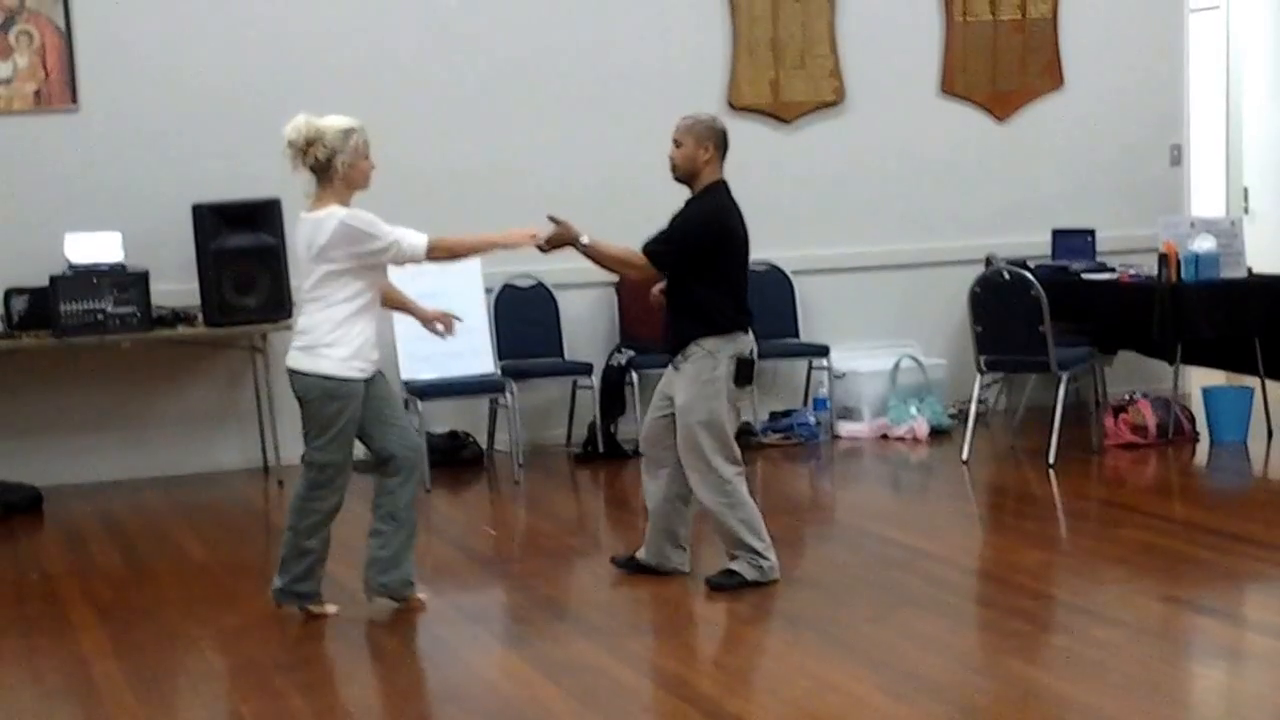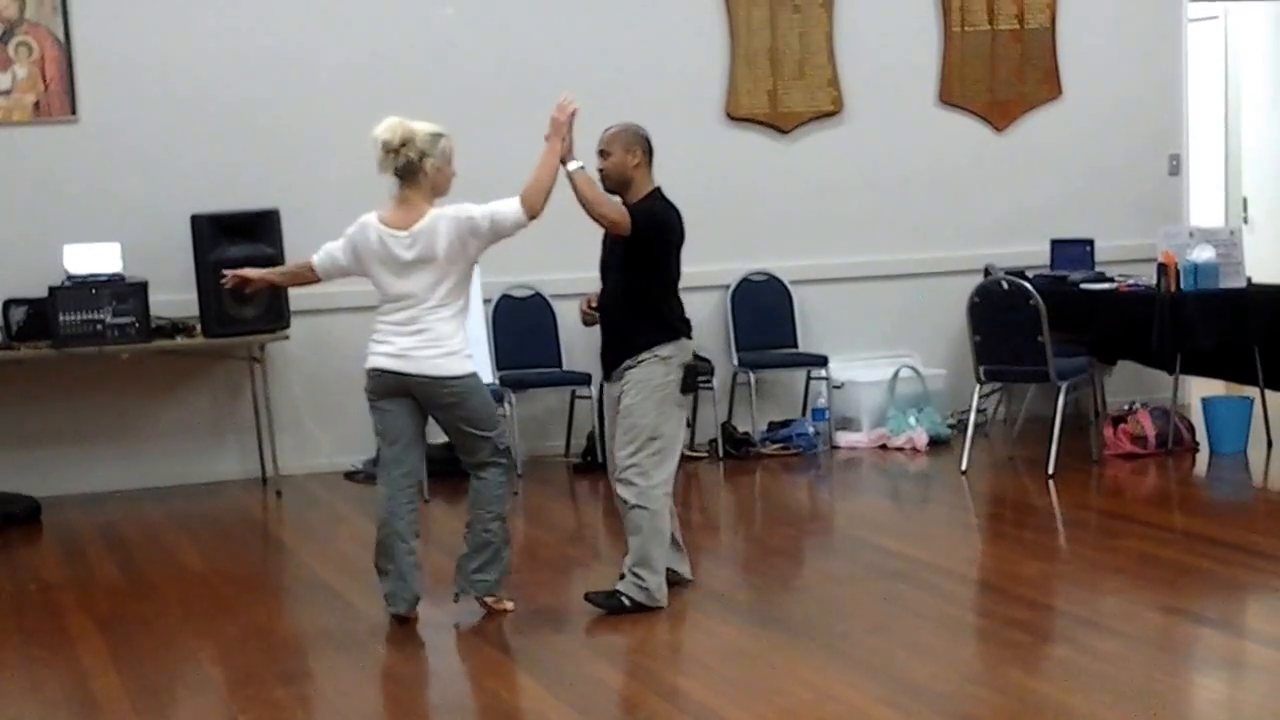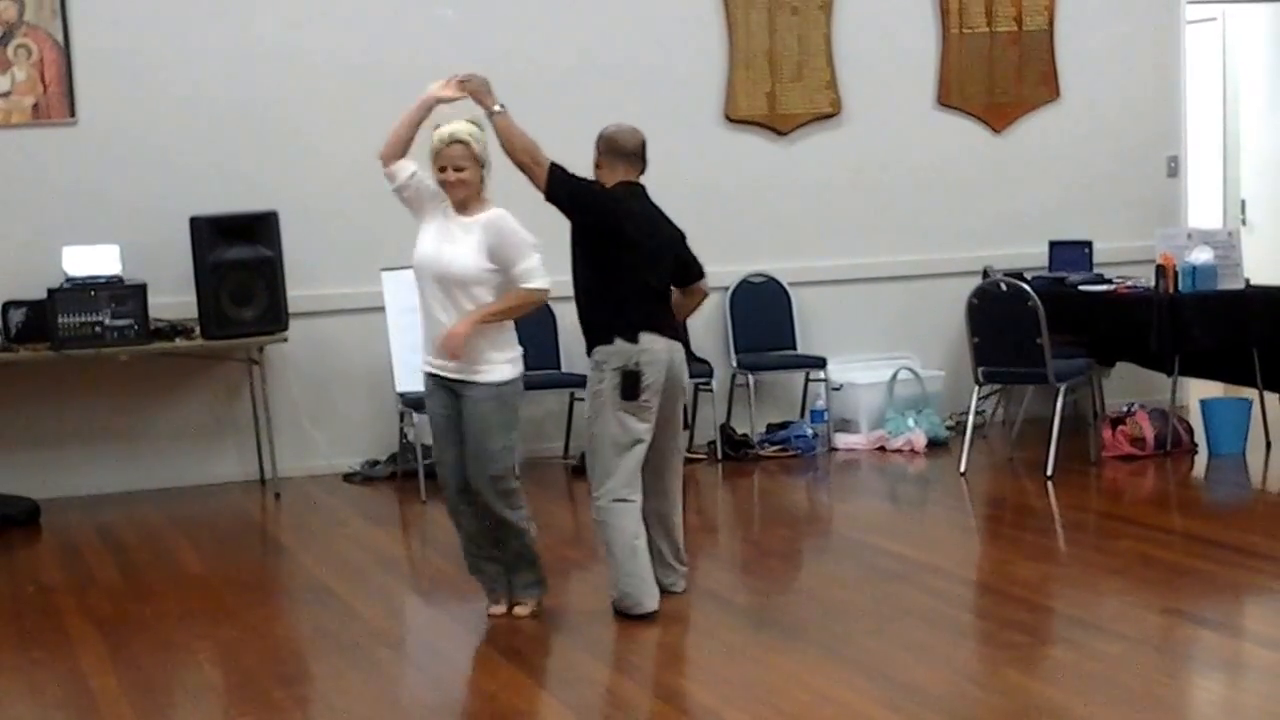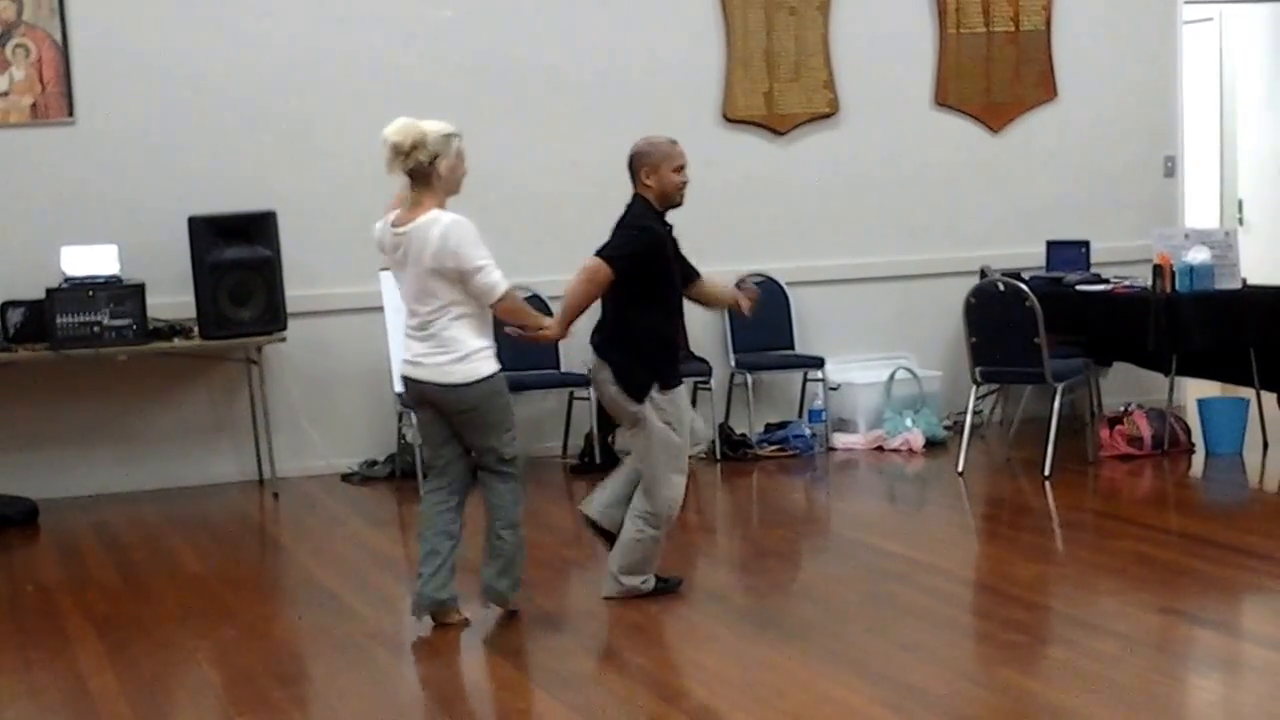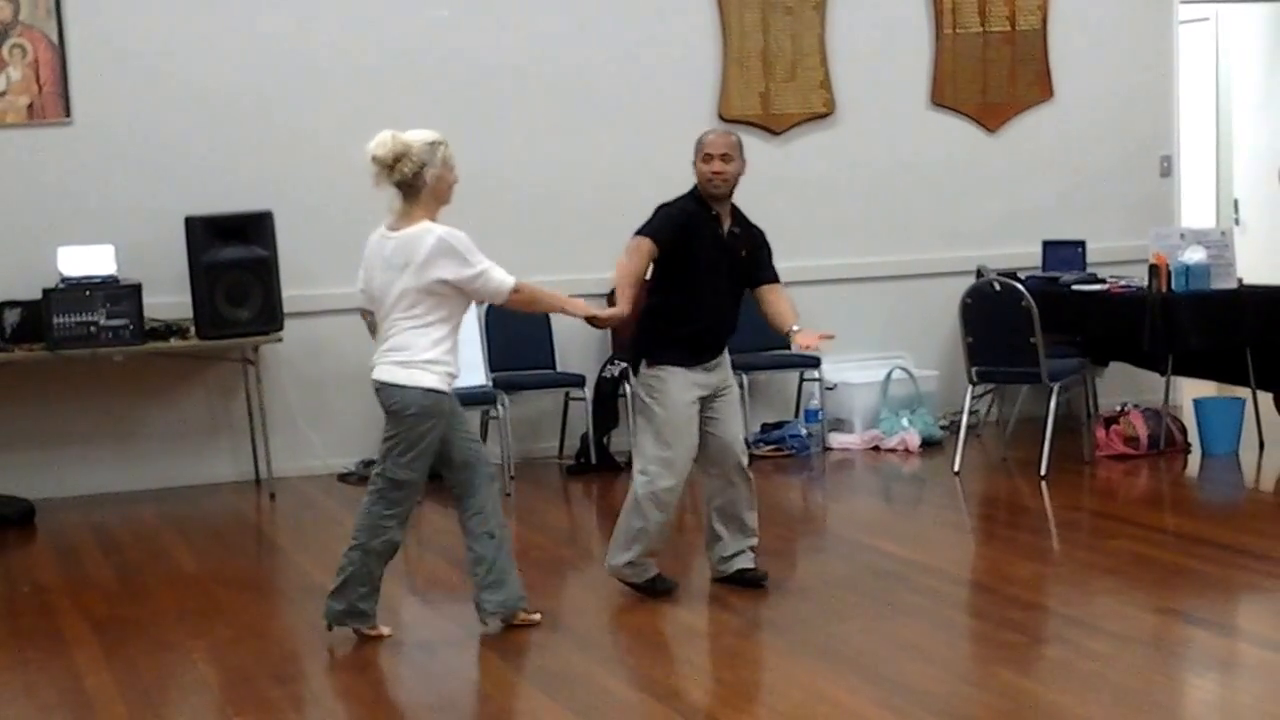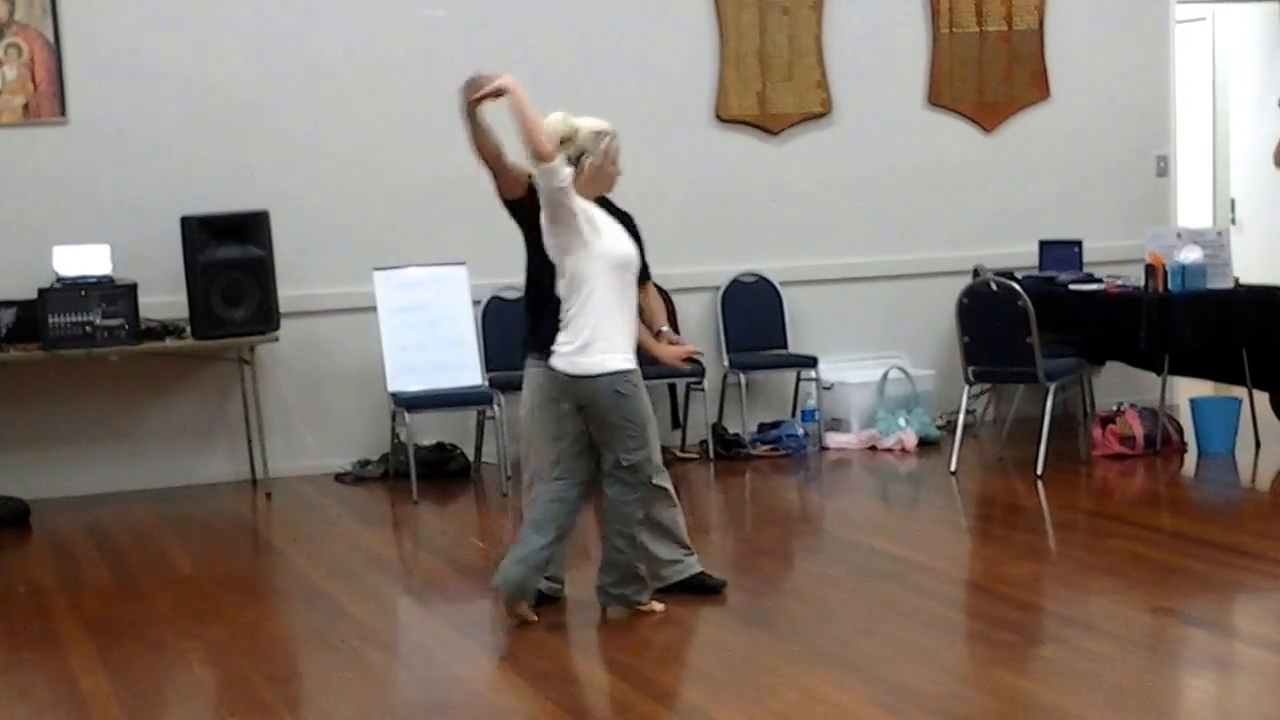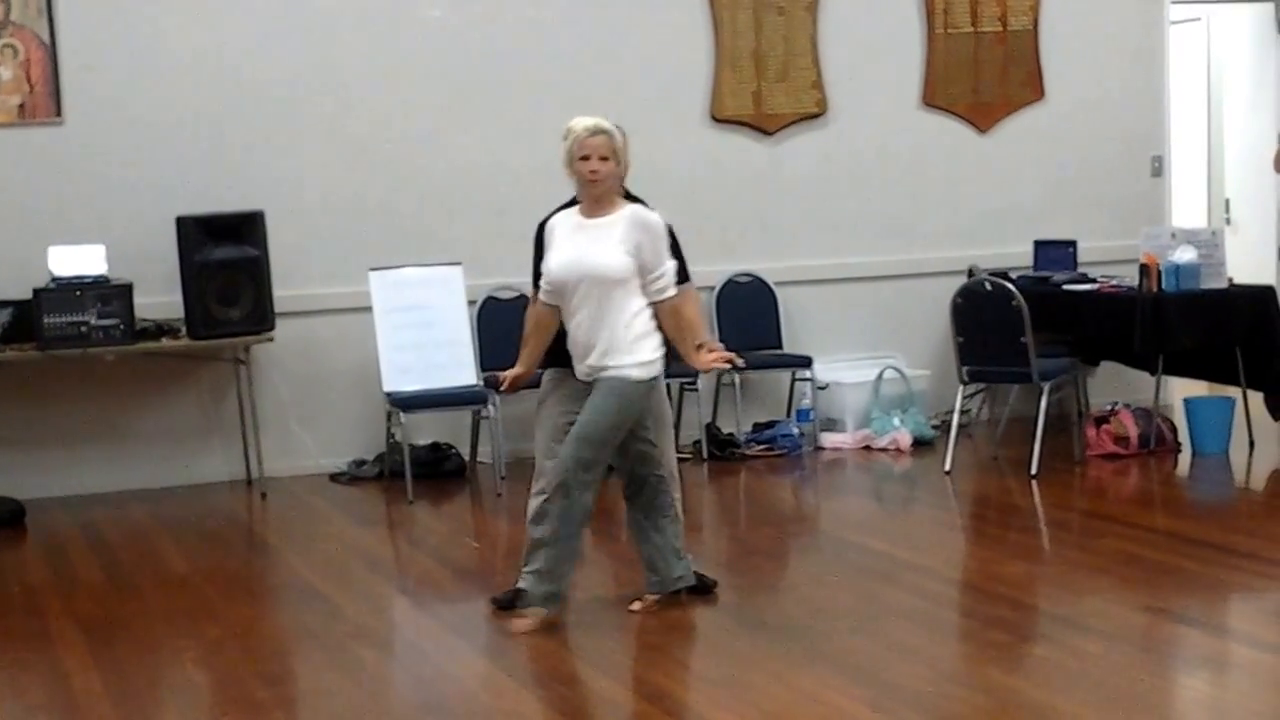
dt=0.7s
person 1, frame 1
left shoulder: (326, 222)
right shoulder: (346, 224)
left elbow: (369, 284)
right elbow: (430, 249)
left wrist: (421, 312)
right wrist: (502, 240)
left hip: (356, 368)
right hip: (327, 371)
left knee: (405, 455)
right knee: (326, 478)
left ankle: (390, 574)
right ankle: (296, 587)
person 1, frame 2
left shoulder: (368, 231)
right shoulder: (456, 224)
left elbow: (314, 268)
right elbow: (530, 206)
left wrist: (264, 276)
right wrist: (556, 141)
left hip: (387, 372)
right hip: (445, 372)
left knee: (397, 480)
right knee: (493, 461)
left ankle: (401, 595)
right ankle: (481, 580)
person 1, frame 3
left shoulder: (500, 224)
right shoulder: (431, 209)
left elbow: (535, 288)
right elbow: (391, 158)
left wrist: (476, 321)
right wrist: (425, 104)
left hip: (490, 373)
right hip: (444, 371)
left knee: (492, 478)
right knee: (460, 479)
left ankle: (526, 577)
right ankle: (500, 578)
person 1, frame 4
left shoulder: (395, 226)
right shoulder: (451, 227)
right elbow: (498, 298)
left wrist: (412, 193)
right wrist: (542, 323)
left hip: (419, 375)
right hip: (467, 374)
left knee: (444, 479)
right knee: (499, 470)
left ankle: (436, 593)
right ankle: (501, 584)
person 1, frame 5
left shoulder: (380, 240)
right shoulder: (443, 242)
left elbow: (370, 309)
right elbow: (508, 293)
right wrist: (567, 305)
left hip: (426, 384)
right hip: (417, 388)
left knee: (476, 478)
right knee: (392, 497)
left ankle: (500, 599)
right ankle: (350, 606)
person 1, frame 6
left shoulder: (595, 218)
right shoulder: (566, 214)
right elbow: (546, 156)
right wrist: (513, 96)
left hip: (597, 366)
right hip: (599, 370)
left knee: (570, 476)
right knee: (629, 471)
left ankle: (518, 578)
right ankle: (624, 589)
person 1, frame 7
left shoulder: (641, 223)
right shoulder: (558, 226)
left elbow: (663, 298)
right elbow: (547, 303)
left wrist: (693, 356)
right wrist: (525, 366)
left hip: (630, 370)
right hip: (594, 372)
left knee: (573, 474)
right knee: (642, 475)
left ankle: (544, 592)
right ankle: (669, 574)
person 2, frame 1
left shoulder: (707, 214)
right shoulder: (710, 209)
left elbow: (639, 265)
left wrist: (578, 241)
right wrist: (672, 285)
left hip: (713, 353)
right hip: (690, 353)
left knee: (709, 464)
right knee: (661, 451)
left ankle: (755, 560)
right ankle: (664, 551)
person 2, frame 2
left shoulder: (660, 216)
right shoulder: (624, 217)
left elbow: (611, 218)
left wrist: (570, 162)
right wrist: (598, 301)
left hip: (655, 360)
right hip: (620, 362)
left knee: (642, 475)
right knee: (629, 474)
left ankle: (644, 586)
right ankle: (669, 562)
person 2, frame 3
left shoulder: (593, 204)
right shoulder: (662, 223)
left elbow: (526, 157)
right elbow: (696, 288)
left wrist: (489, 104)
left hip: (623, 357)
right hip: (667, 353)
left knee: (616, 483)
right knee: (660, 476)
left ankle: (636, 593)
right ankle: (668, 573)
person 2, frame 4
left shoulder: (649, 225)
right shoulder: (643, 230)
left elbow: (691, 285)
right elbow: (595, 272)
left wrist: (730, 298)
right wrist: (560, 326)
left hip: (623, 368)
right hip: (643, 374)
left knee: (656, 459)
right knee: (664, 481)
left ankle: (608, 511)
right ankle: (631, 577)
person 2, frame 5
left shoulder: (748, 232)
right shoulder: (679, 215)
left elbow: (768, 289)
right elbow: (638, 250)
left wrist: (795, 329)
right wrist: (623, 302)
left hip: (715, 362)
right hip: (666, 363)
left knee: (730, 464)
right knee: (665, 469)
left ankle: (733, 558)
right ankle: (632, 563)
person 2, frame 6
left shoulder: (617, 221)
right shoulder: (536, 205)
left elbow: (642, 286)
right elbow: (495, 162)
left wrist: (662, 333)
right wrist: (473, 109)
right hip: (550, 365)
left knee: (646, 469)
right knee: (542, 479)
left ankle: (675, 566)
right ankle: (542, 577)
person 2, frame 7
right shoulder: (555, 225)
left elbow: (681, 289)
left wrist: (702, 341)
right hip: (568, 371)
left knee: (658, 473)
right knee: (552, 477)
right ankle: (534, 578)
